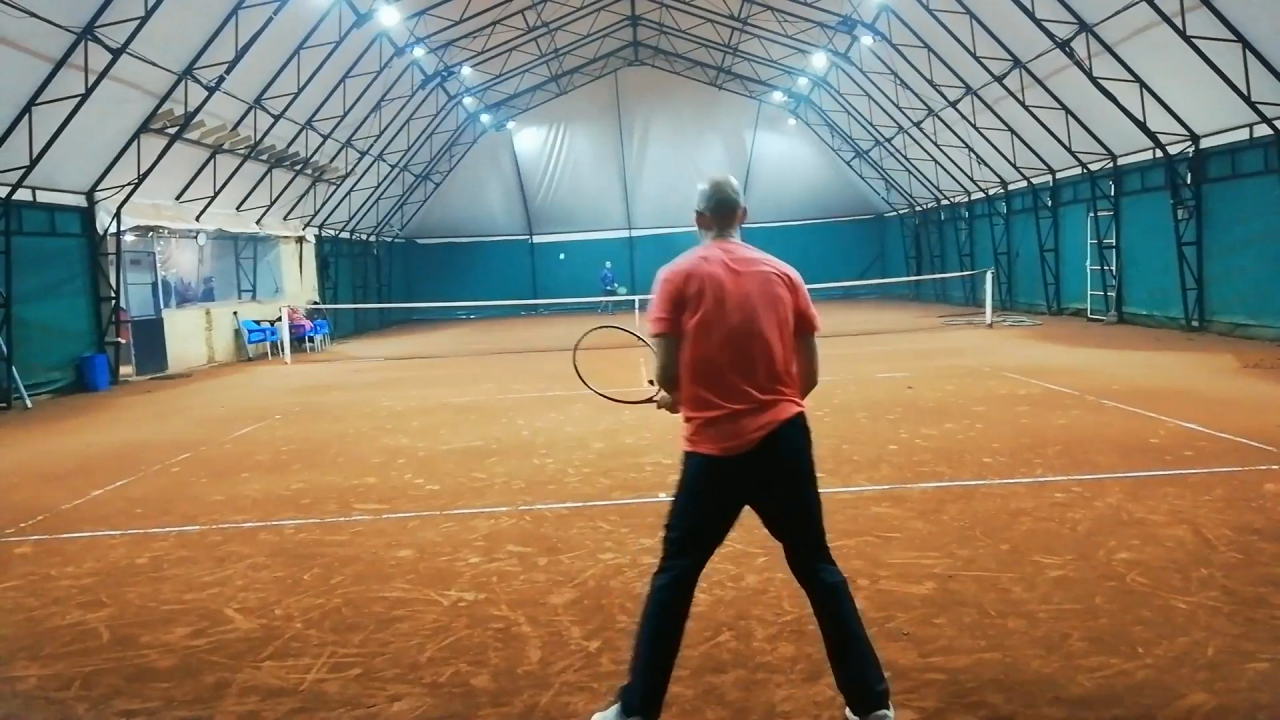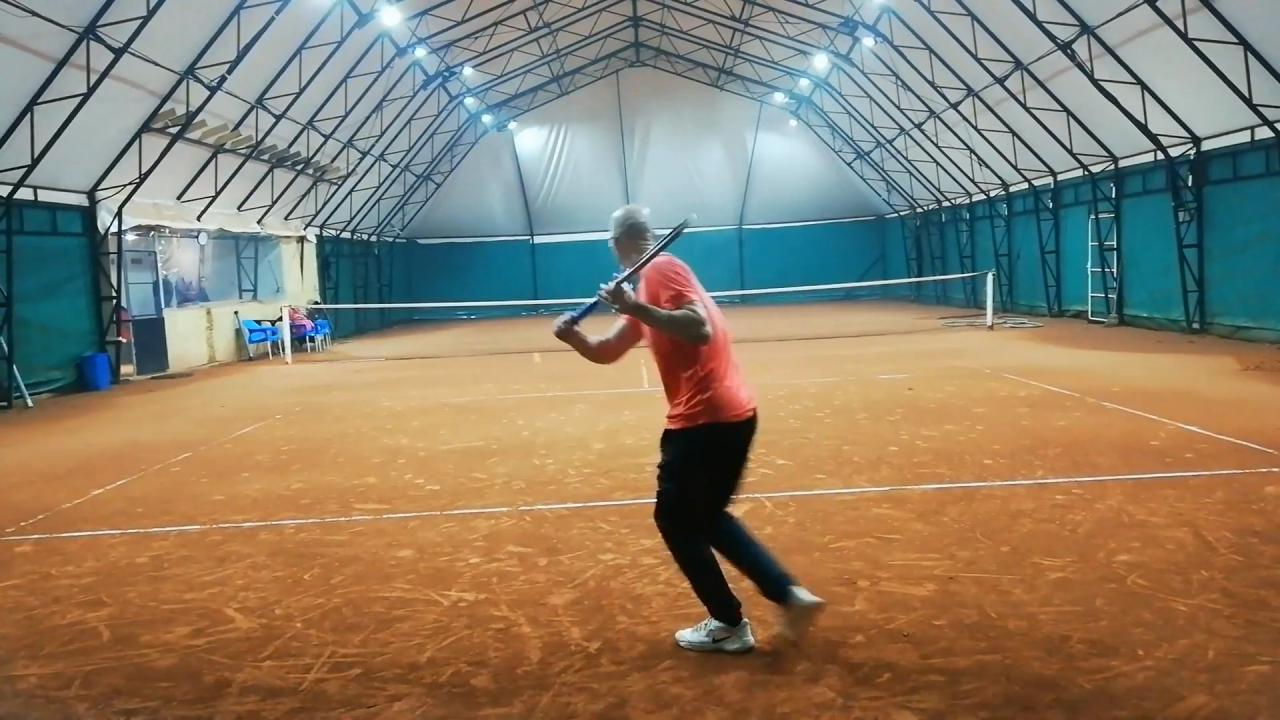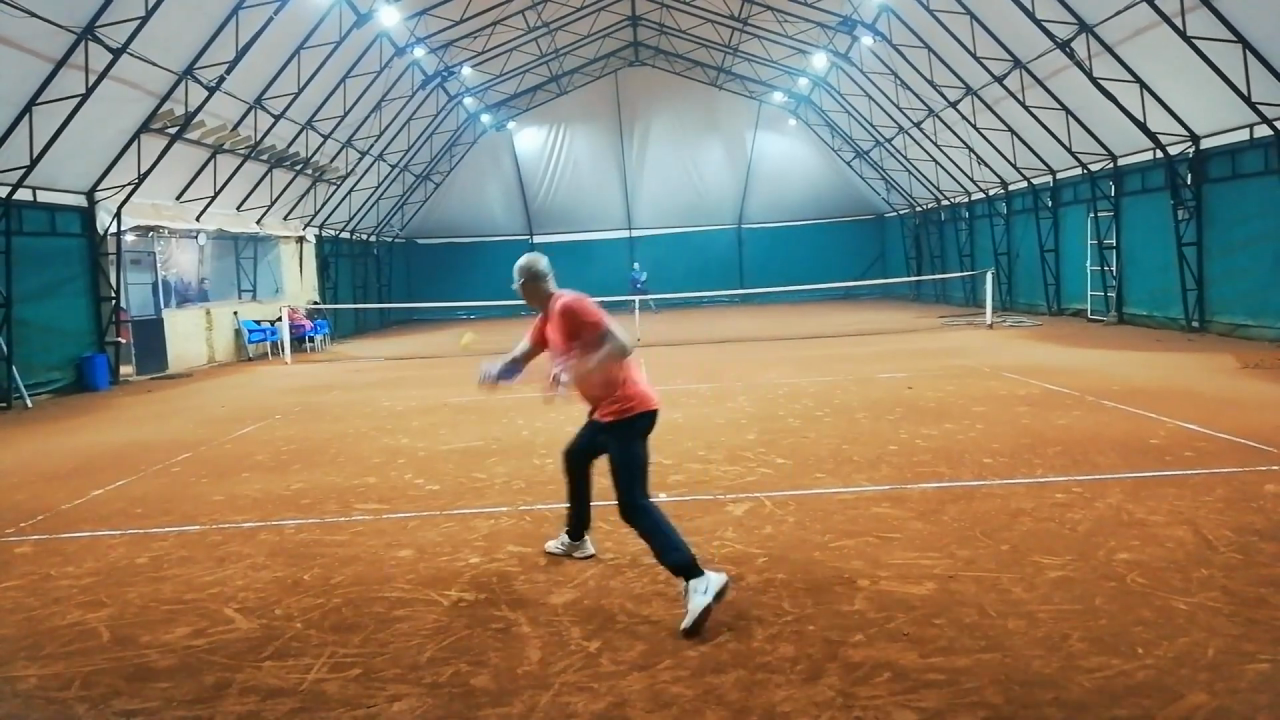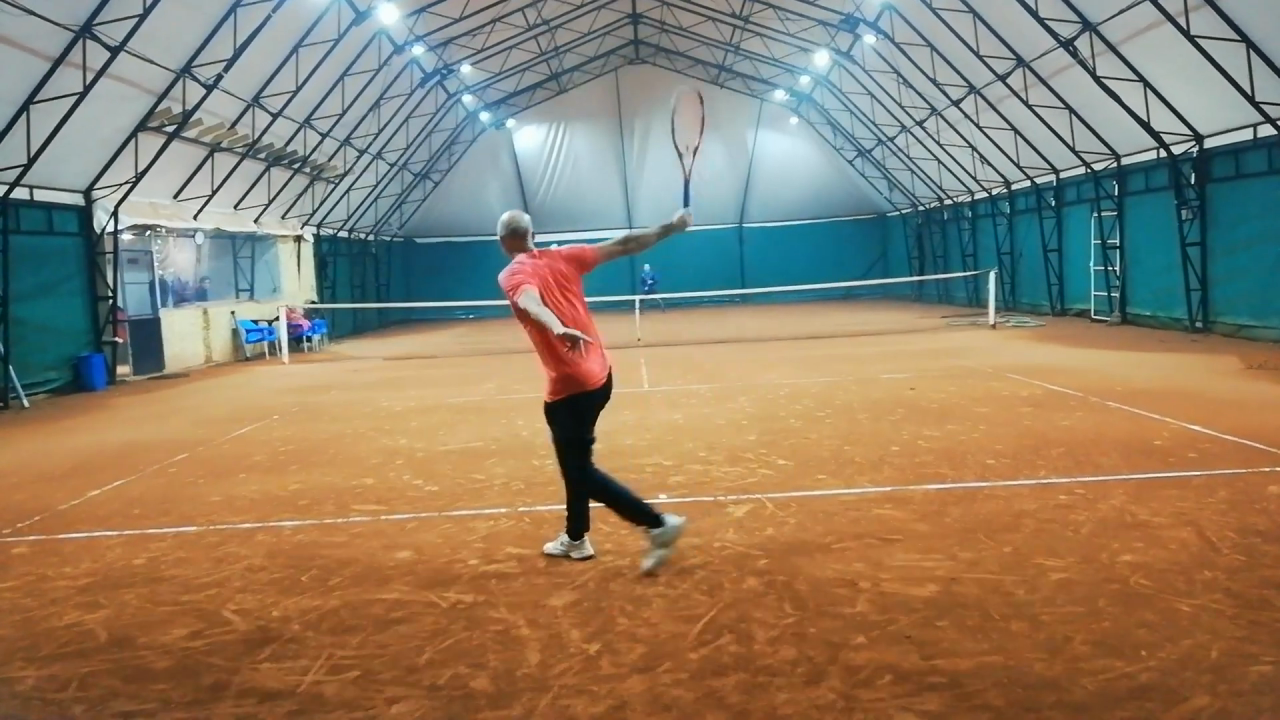
dt=0.5s
person 1, frame 1
left shoulder: (678, 276)
right shoulder: (783, 275)
left elbow: (667, 377)
right elbow: (809, 375)
left wrist: (679, 400)
left hip: (715, 447)
right hip: (784, 437)
left knee: (675, 575)
right knee: (819, 572)
person 1, frame 2
left shoulder: (661, 269)
right shoulder: (655, 280)
left elbow: (700, 331)
right elbow: (608, 352)
left wrist: (634, 307)
right wrist: (574, 338)
left hip: (704, 418)
right hip: (734, 410)
left knee: (675, 518)
right knee: (705, 516)
left ankle: (729, 624)
right ankle: (788, 592)
person 1, frame 3
left shoulder: (572, 305)
right shoulder: (547, 319)
left elbow: (621, 346)
right elbow: (518, 360)
left wrist: (575, 371)
right wrist: (496, 371)
left hip: (627, 410)
right hip: (612, 408)
left knee: (634, 506)
right knee: (576, 457)
left ankle: (698, 580)
right ankle: (575, 538)
person 1, frame 4
left shoulder: (513, 274)
right shoulder: (563, 257)
left elbow: (532, 303)
right elbow: (621, 246)
left wrist: (559, 330)
right wrist: (668, 228)
left hip: (570, 383)
right hip: (597, 373)
left knee: (579, 470)
right knee: (570, 456)
left ankle: (658, 524)
right ankle: (575, 537)
